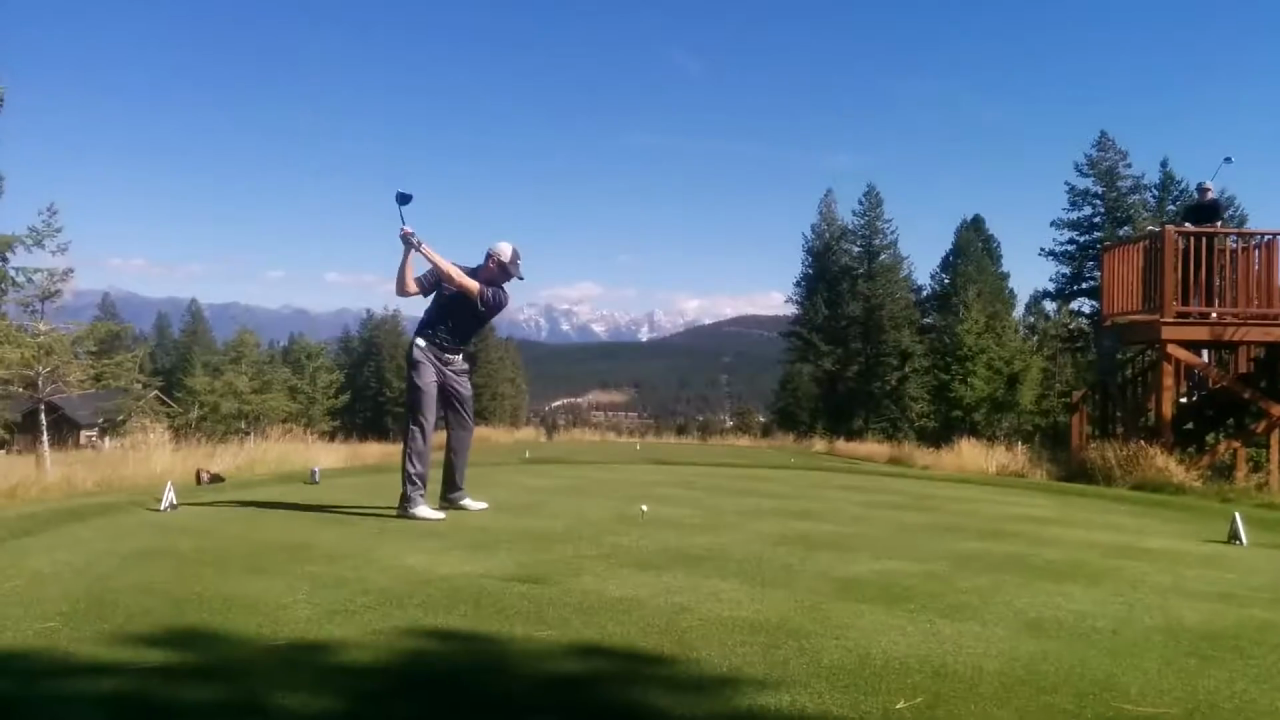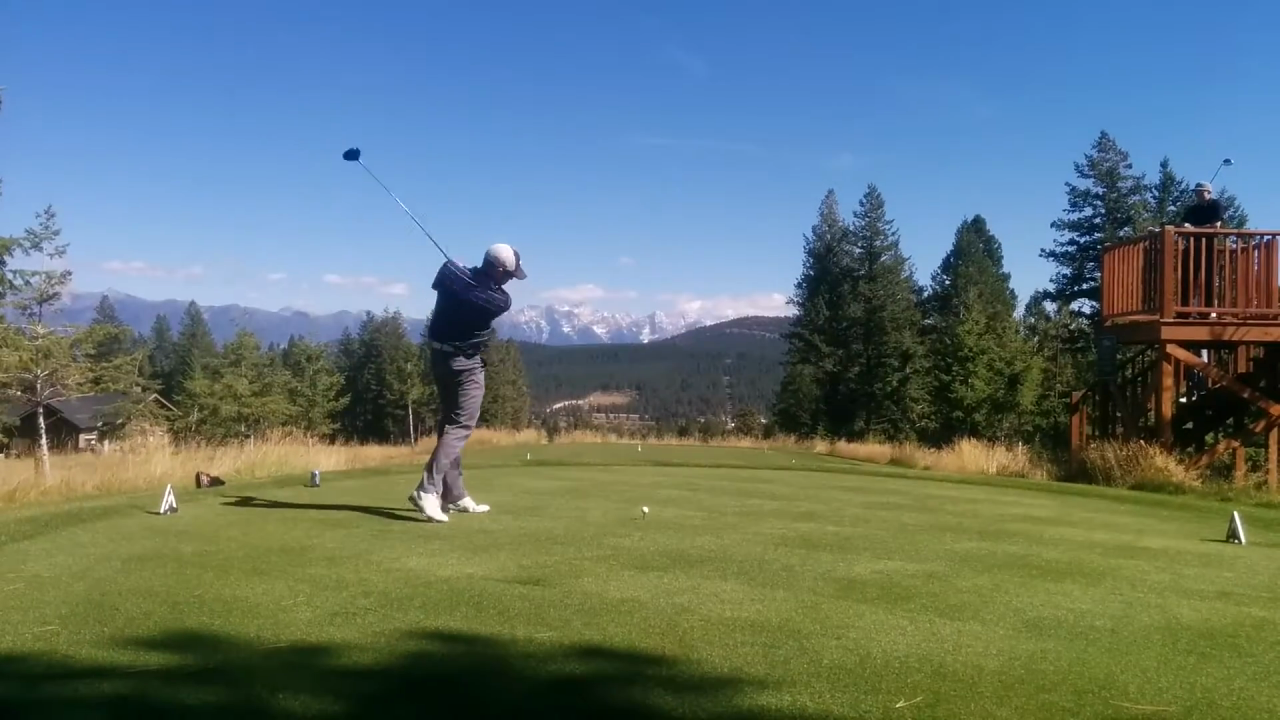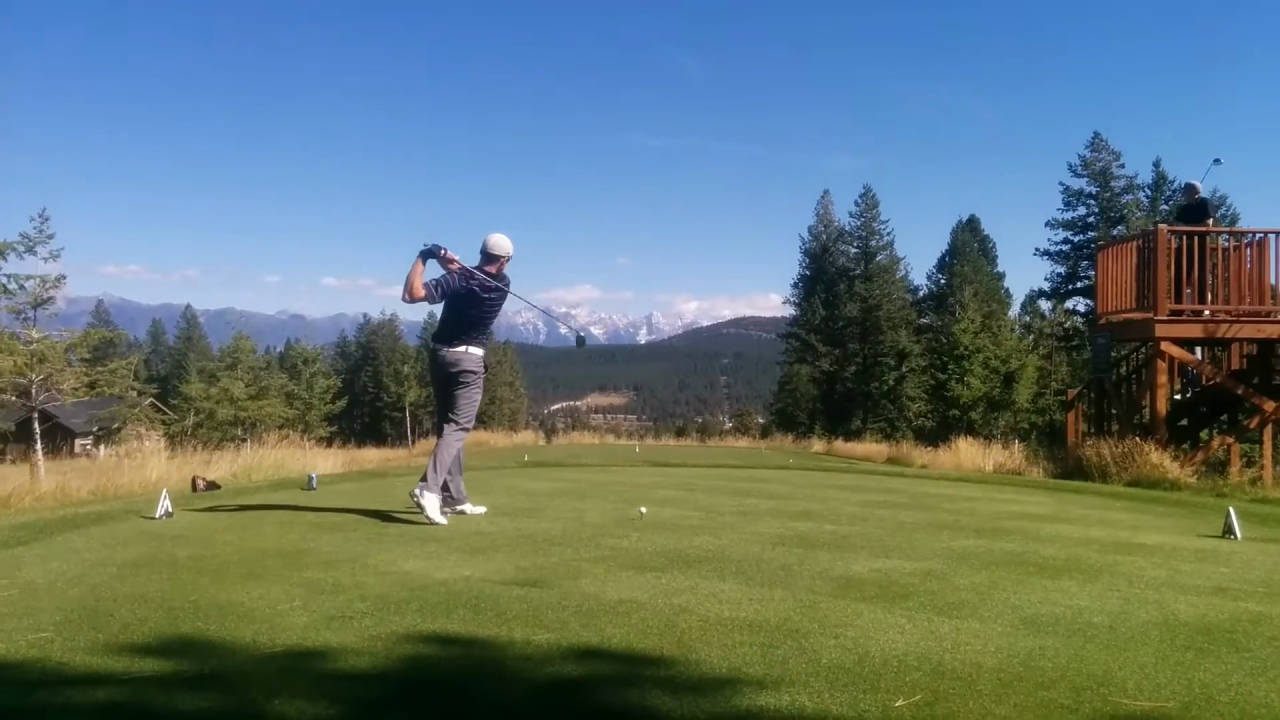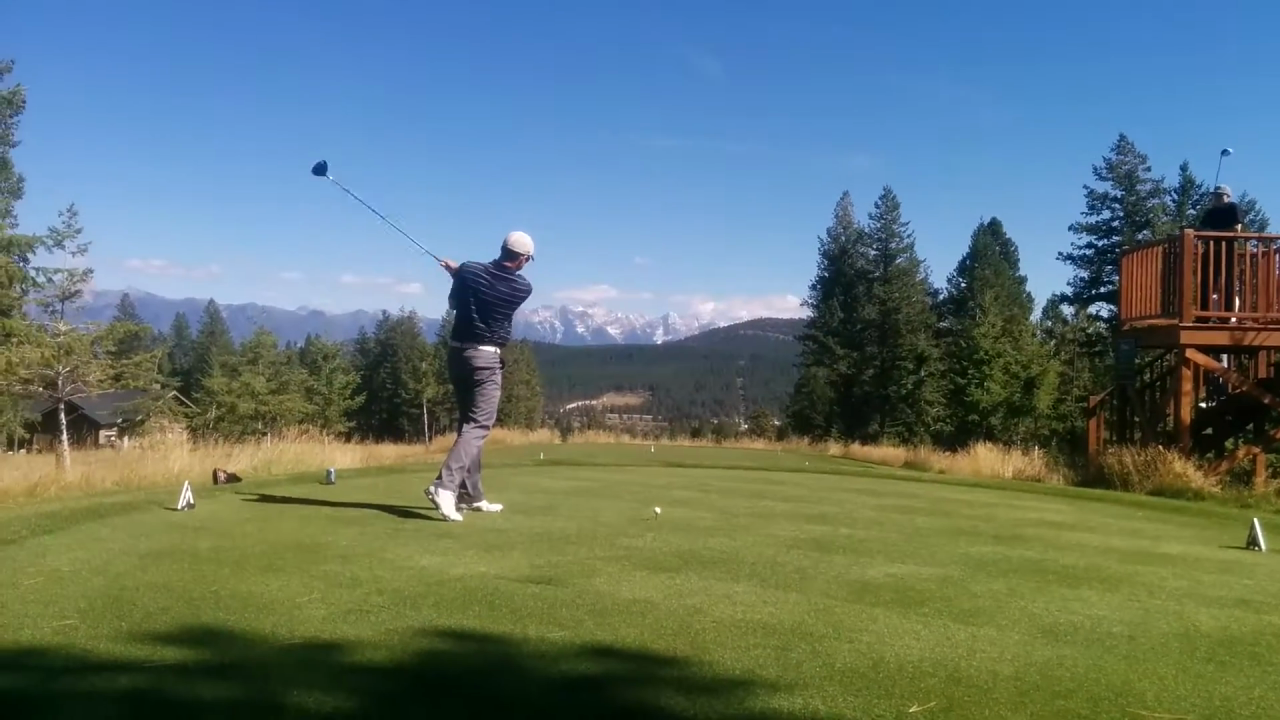
dt=0.4s
person 1, frame 1
left shoulder: (497, 297)
right shoulder: (446, 270)
left elbow: (459, 280)
right elbow: (404, 290)
left wrist: (424, 250)
right wrist: (409, 251)
left hip: (454, 362)
right hip: (425, 353)
left knee: (461, 429)
right knee: (420, 425)
left ankle: (453, 494)
right ankle: (411, 499)
person 1, frame 2
left shoulder: (450, 271)
right shoulder: (500, 298)
left hip: (440, 357)
right hip: (466, 362)
left knee: (451, 424)
right knee: (460, 428)
left ankle: (455, 496)
right ankle: (427, 490)
person 1, frame 3
left shoulder: (457, 281)
right shoulder: (503, 285)
left elbow: (410, 294)
left wrist: (423, 257)
right wrist: (442, 257)
left hip: (440, 357)
right hip: (469, 360)
left knee: (447, 427)
right knee: (457, 428)
left ankle: (454, 498)
right ankle: (429, 488)
person 1, frame 4
left shoulder: (467, 272)
right shoulder: (523, 288)
left hip: (458, 354)
right hip: (486, 359)
left knee: (470, 423)
right knee: (478, 426)
left ankle: (470, 495)
right ankle: (446, 485)
